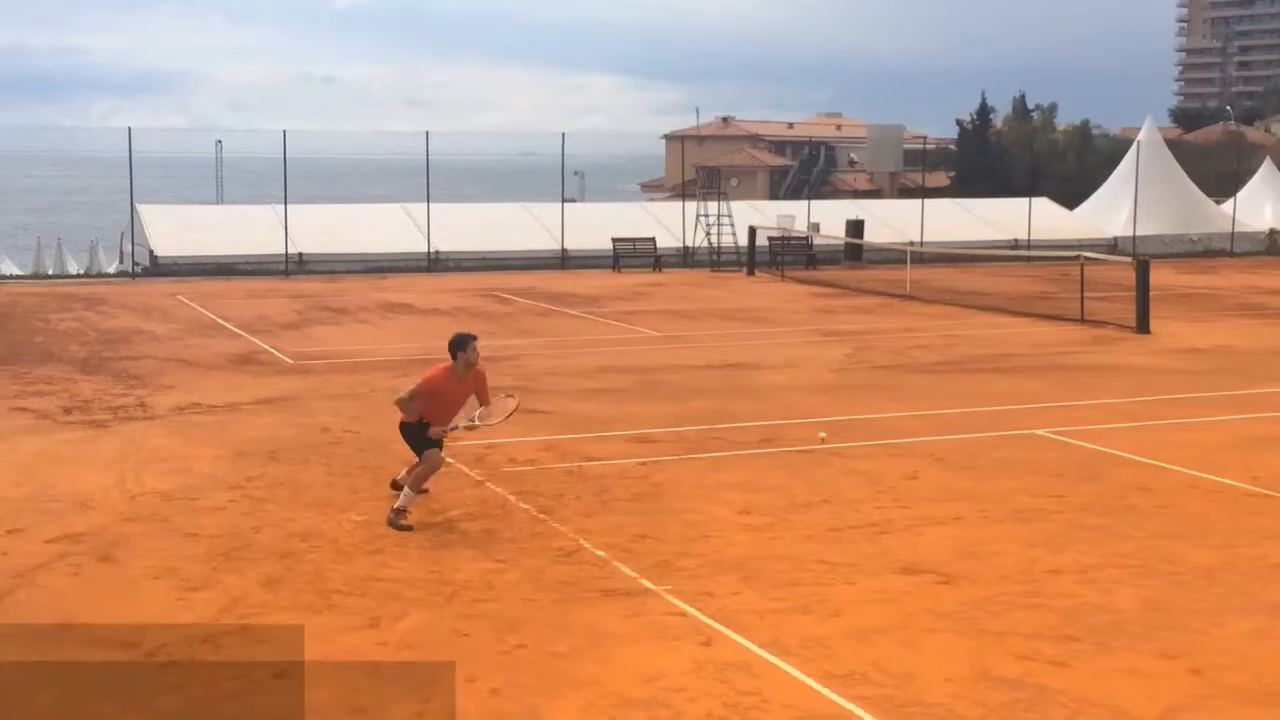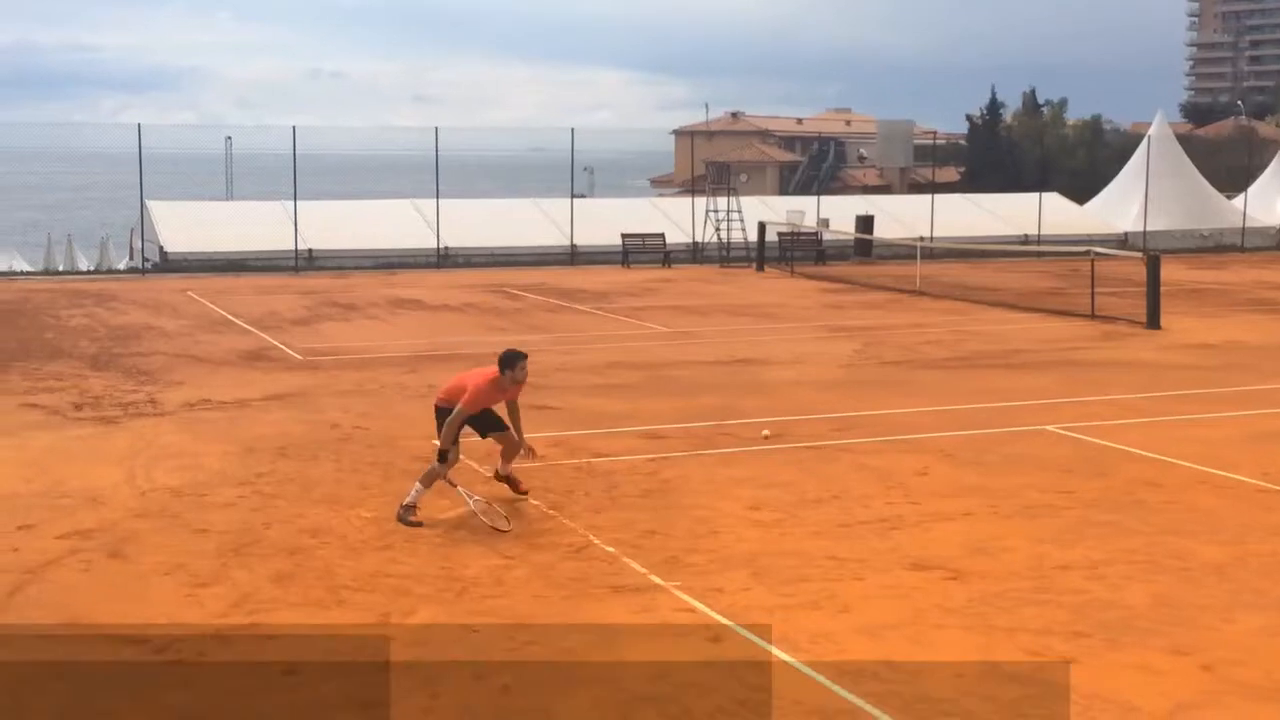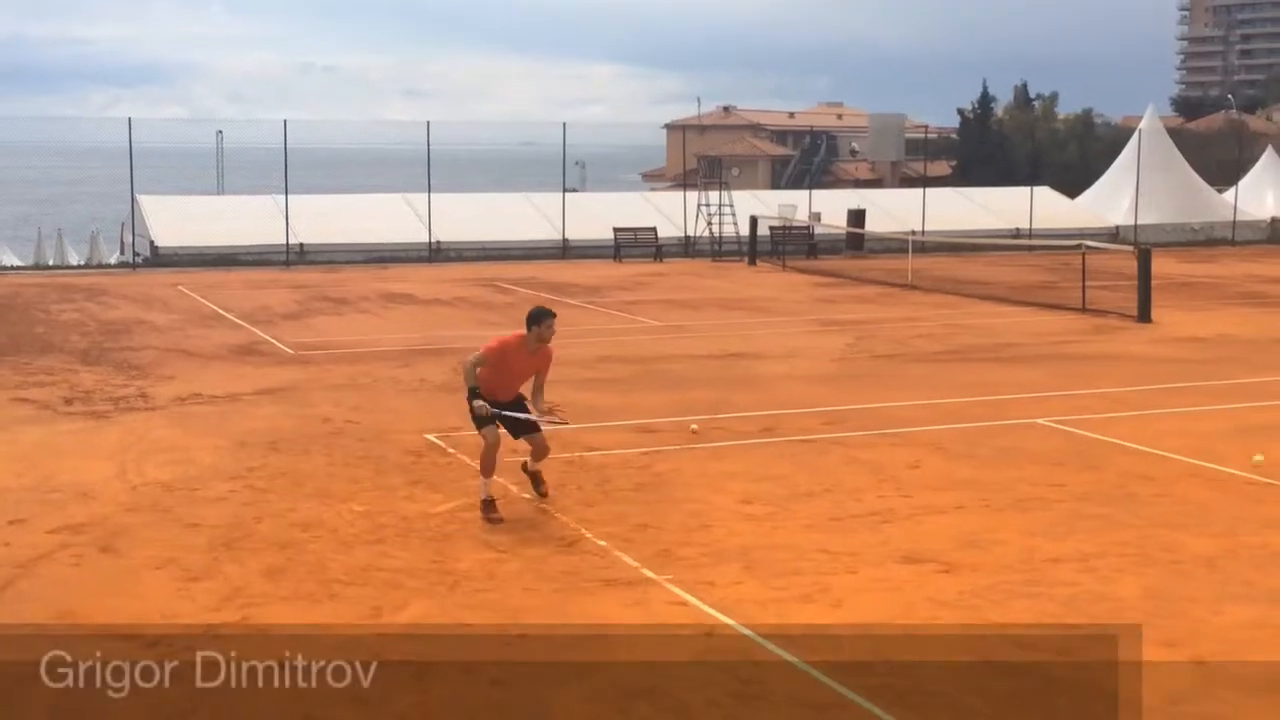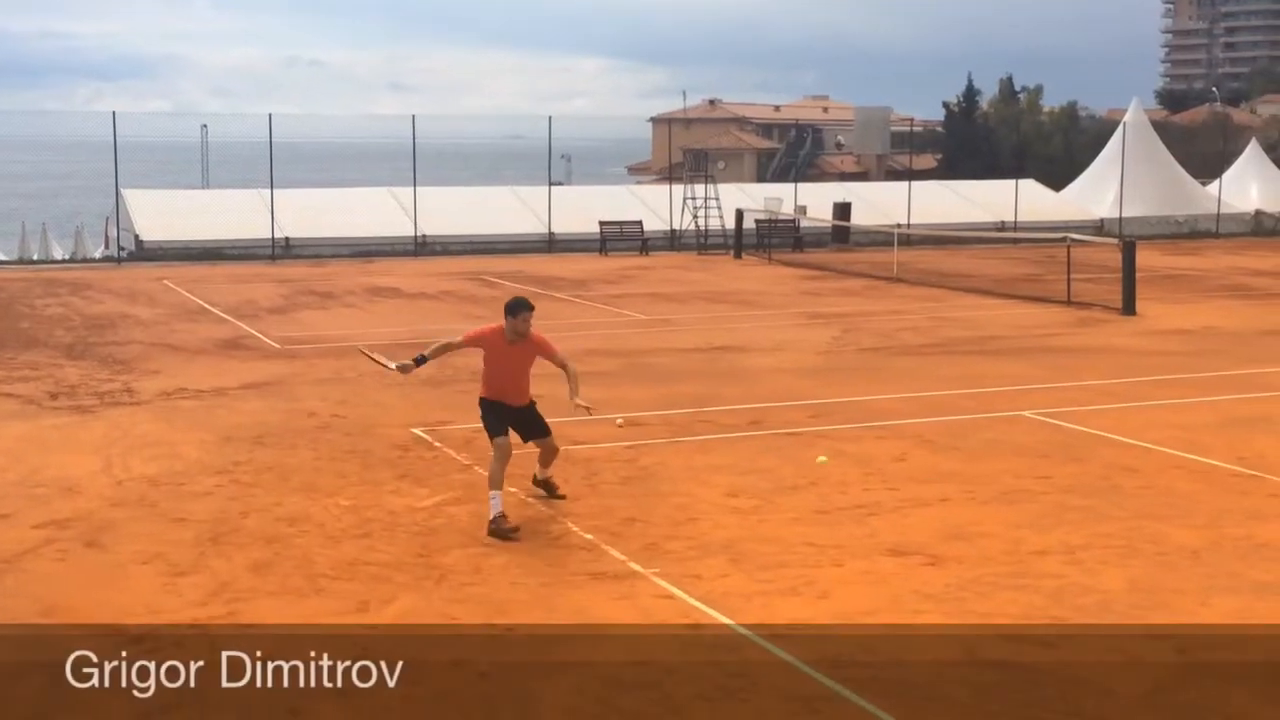
dt=0.3s
person 1, frame 1
left shoulder: (478, 375)
right shoulder: (437, 375)
left elbow: (485, 407)
right elbow: (402, 401)
right wrist: (426, 428)
left hip: (439, 423)
right hip: (415, 423)
left knee: (429, 462)
right knee: (434, 462)
left ankle: (401, 482)
right ankle: (399, 509)
person 1, frame 2
left shoulder: (517, 383)
right shoulder: (482, 387)
left elbow: (512, 407)
right elbow: (452, 422)
left wrist: (522, 440)
right wrist: (442, 459)
left hip: (478, 408)
right hip: (449, 405)
left knee: (512, 443)
right knee: (450, 458)
left ankle: (504, 473)
right ankle: (408, 505)
person 1, frame 3
left shoulder: (546, 353)
right shoulder: (508, 343)
left elbow: (538, 390)
right elbow: (471, 364)
left wrist: (541, 406)
right wrist: (474, 397)
left hip: (509, 399)
right hip: (483, 396)
left knee: (541, 446)
right knee: (492, 441)
left ankle: (531, 467)
right ankle: (487, 498)
person 1, frame 4
left shoulder: (536, 341)
right shoulder: (488, 335)
left elbow: (567, 366)
right elbow: (448, 345)
left wrist: (575, 396)
right wrist: (417, 362)
left hip: (522, 404)
right hip: (493, 403)
left knee: (551, 448)
right knee: (503, 449)
left ankle: (542, 478)
right ankle: (496, 518)
